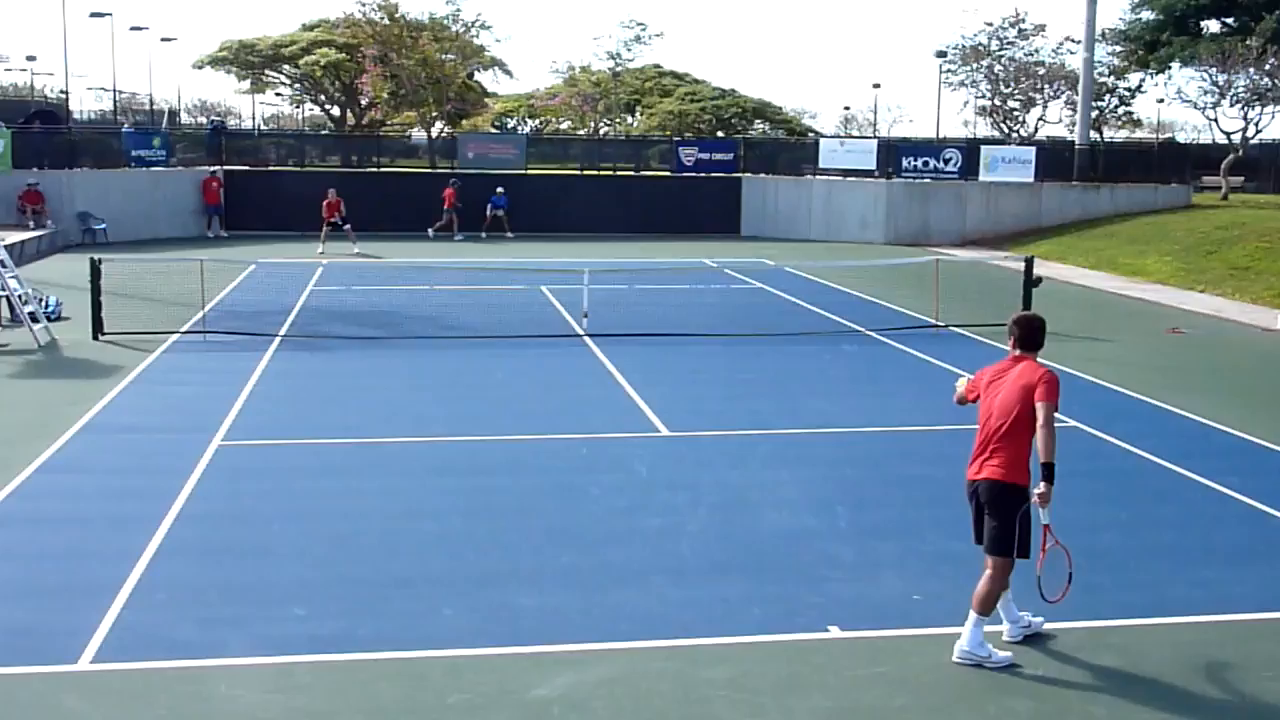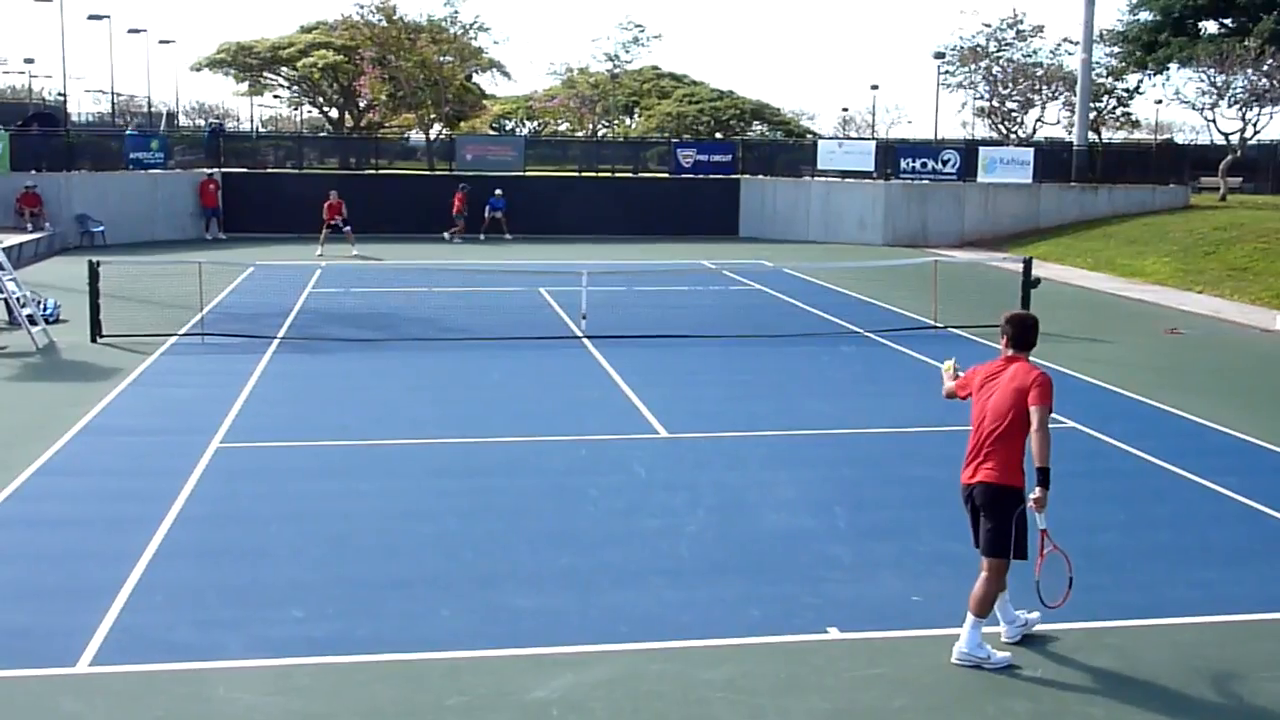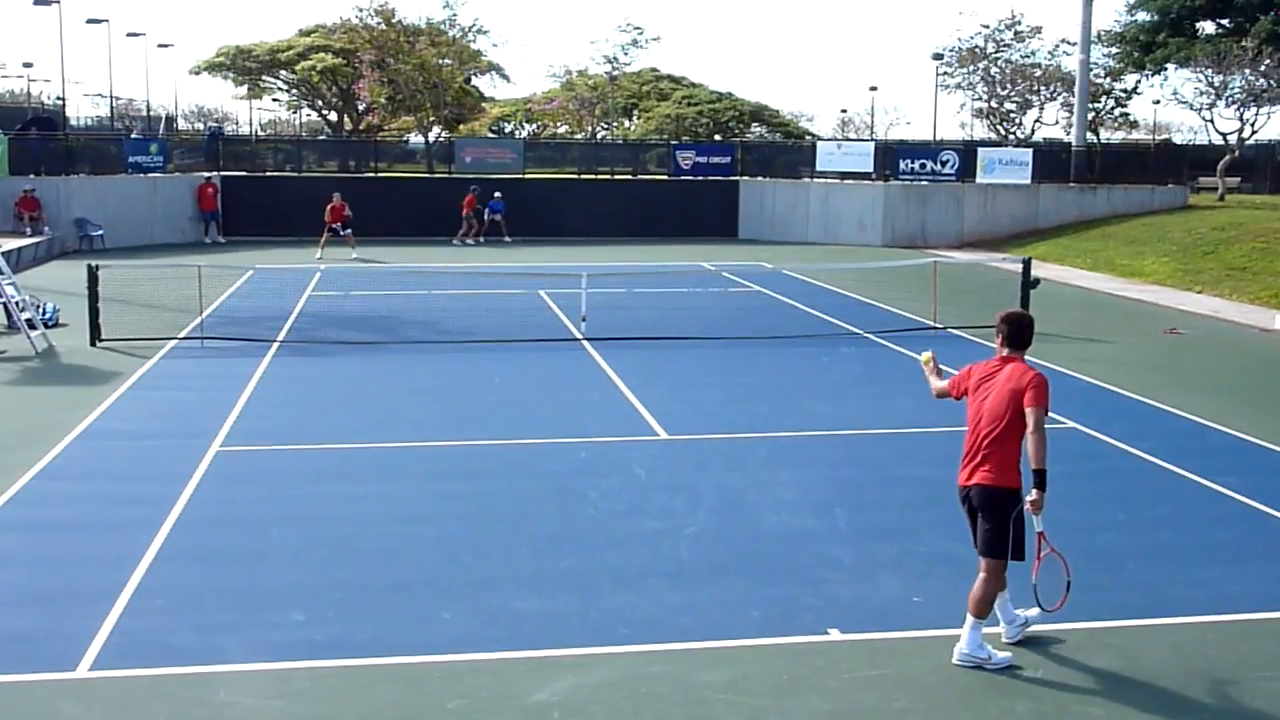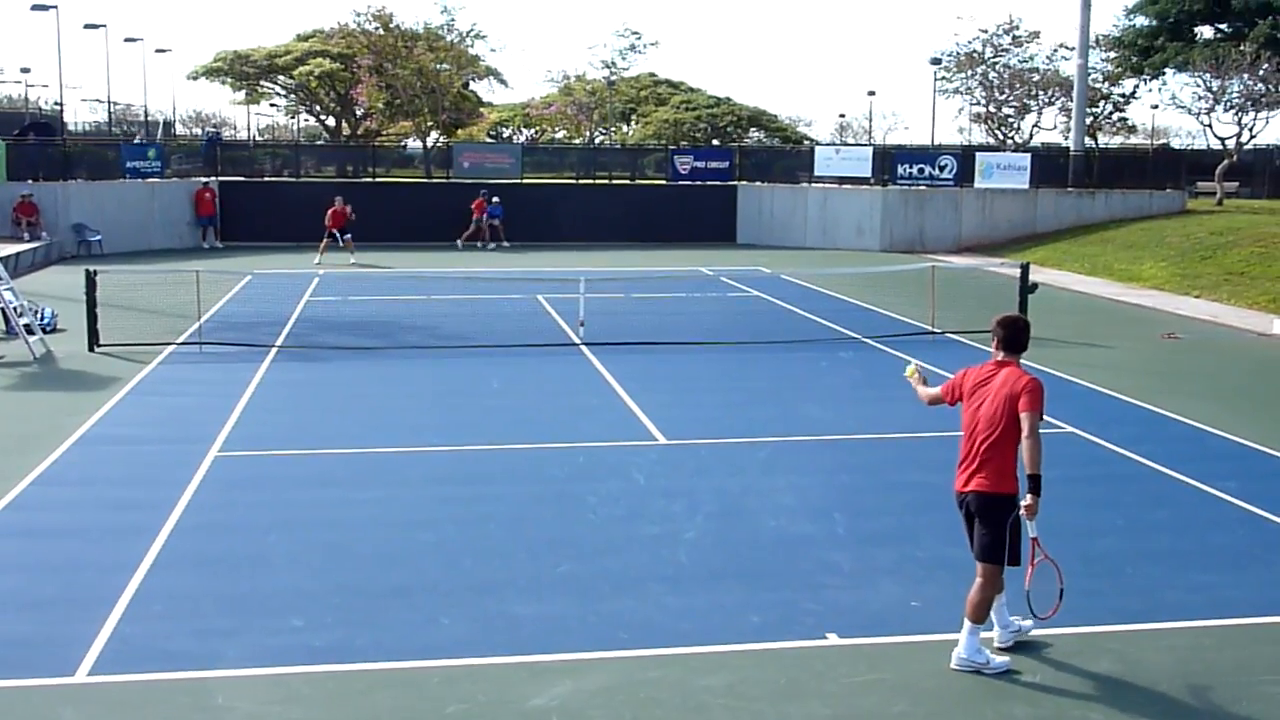
dt=0.1s
person 1, frame 1
left shoulder: (989, 374)
right shoulder: (1044, 377)
left elbow: (960, 396)
right elbow: (1044, 425)
left wrist: (964, 384)
right wrist: (1047, 476)
left hip: (977, 478)
right hip: (1007, 481)
left knee: (998, 557)
right knee: (998, 565)
left ankle: (1014, 622)
right ankle: (970, 644)
person 1, frame 2
left shoulder: (980, 372)
right shoulder: (1037, 378)
left elbow: (949, 389)
right elbow: (1038, 429)
left wrist: (948, 374)
right wrist: (1042, 481)
left hip: (972, 479)
right hip: (1002, 484)
left knee: (994, 559)
right knee: (994, 567)
left ankle: (1011, 622)
right ankle: (968, 646)
person 1, frame 3
left shoulder: (975, 372)
right shoulder: (1032, 379)
left elbow: (939, 389)
right elbow: (1034, 431)
left wrist: (931, 372)
right wrist: (1039, 484)
left hip: (968, 481)
right hip: (999, 485)
left knee: (994, 559)
right knee: (992, 567)
left ankle: (1011, 622)
right ankle: (969, 646)
person 1, frame 4
left shoulder: (970, 377)
right shoulder: (1027, 384)
left elbow: (930, 397)
right elbow: (1029, 436)
left wrist: (918, 383)
right wrist: (1034, 488)
left hip: (965, 486)
right hip: (996, 490)
left knee: (990, 565)
right knee: (988, 572)
left ankle: (1005, 627)
right ankle: (967, 651)
